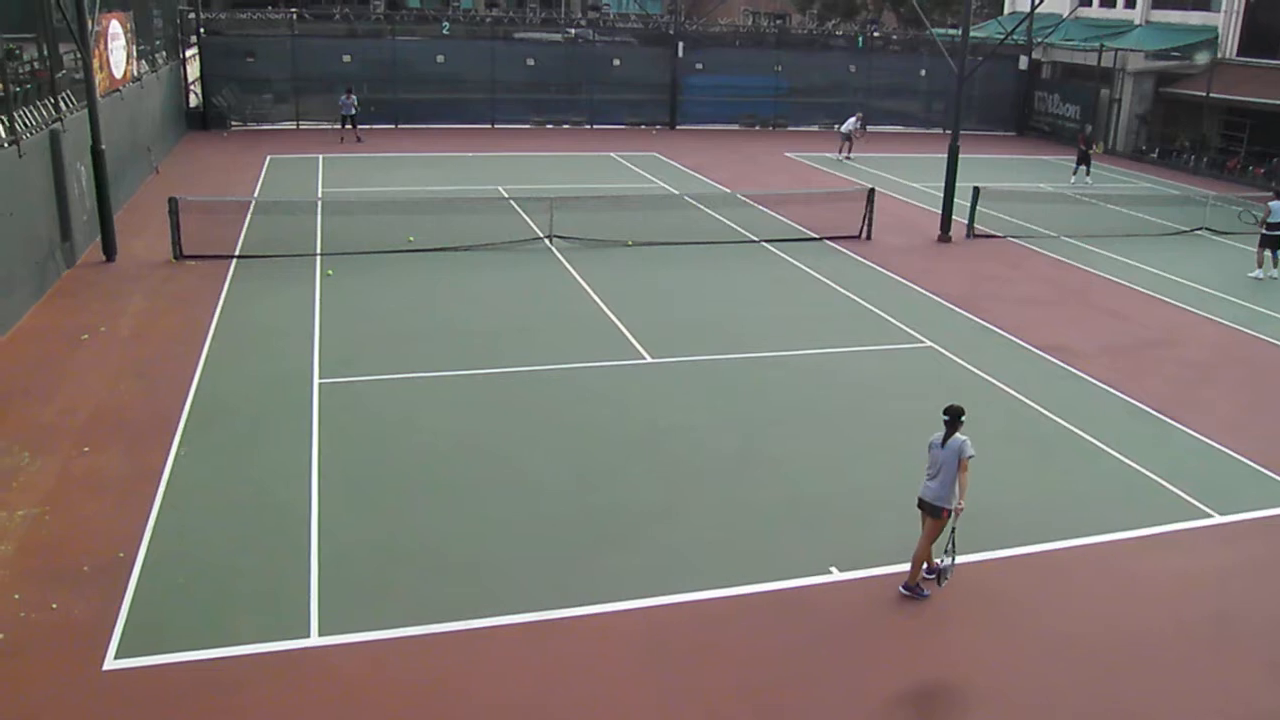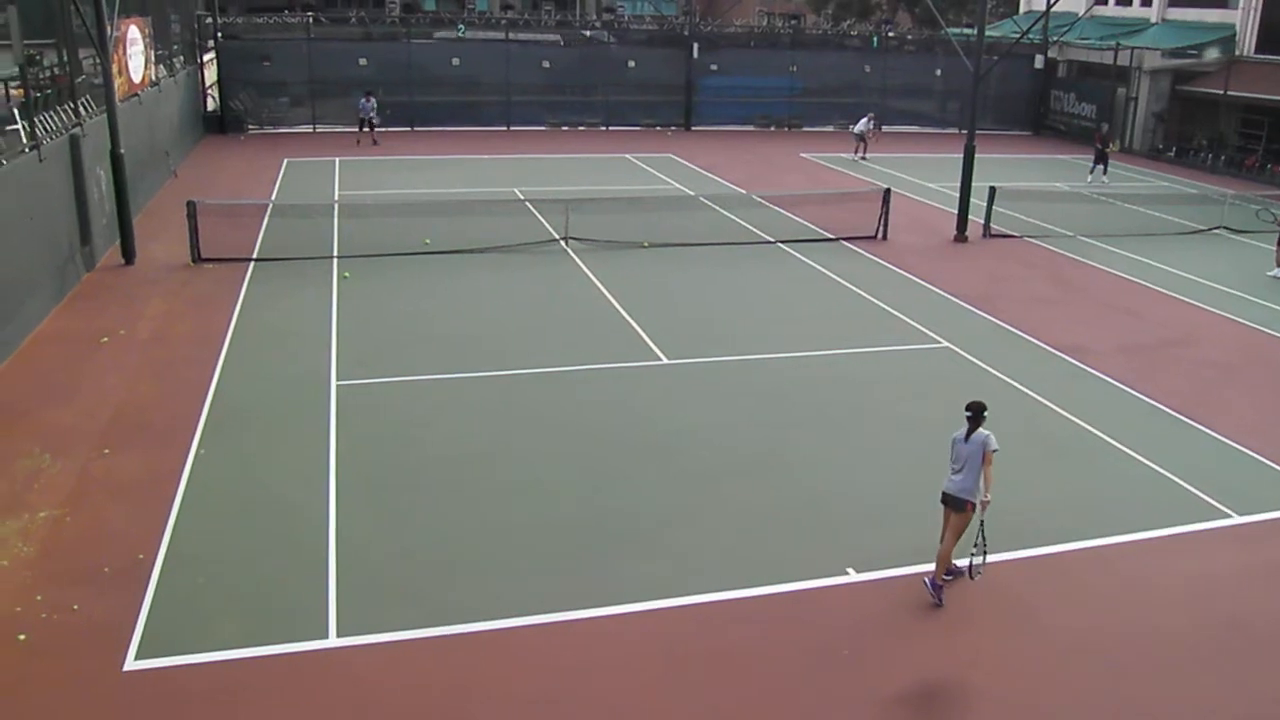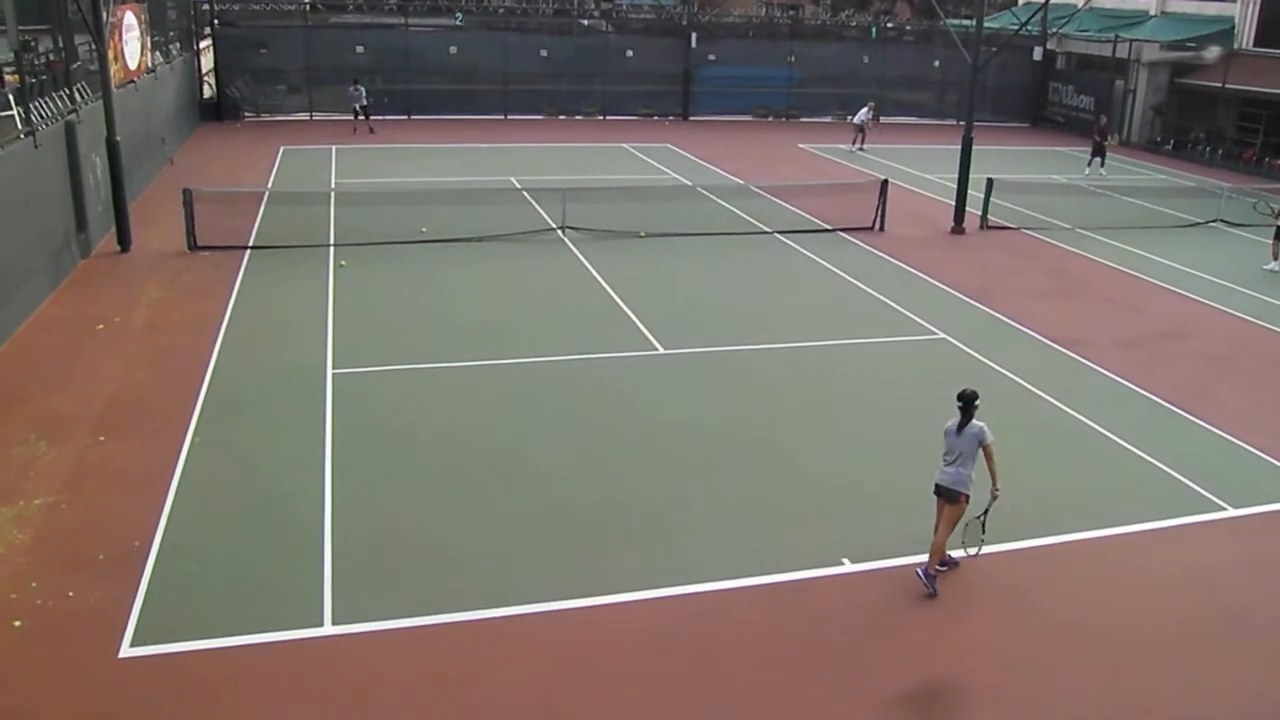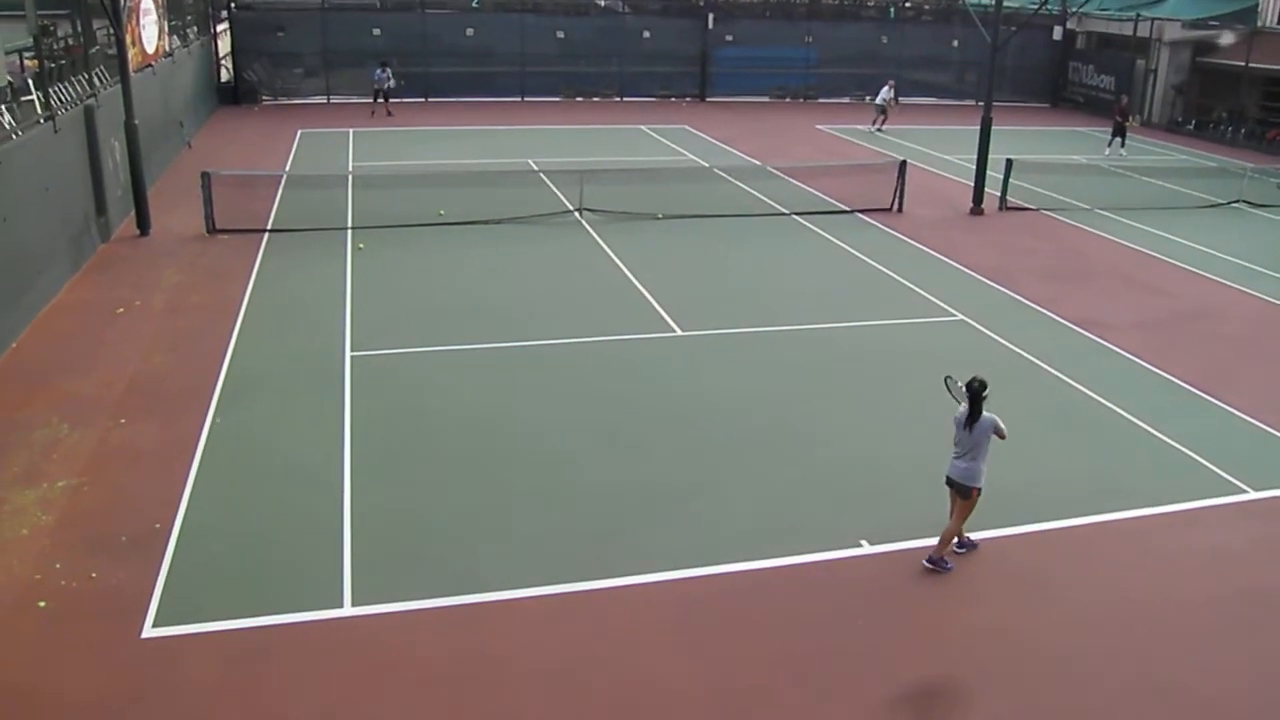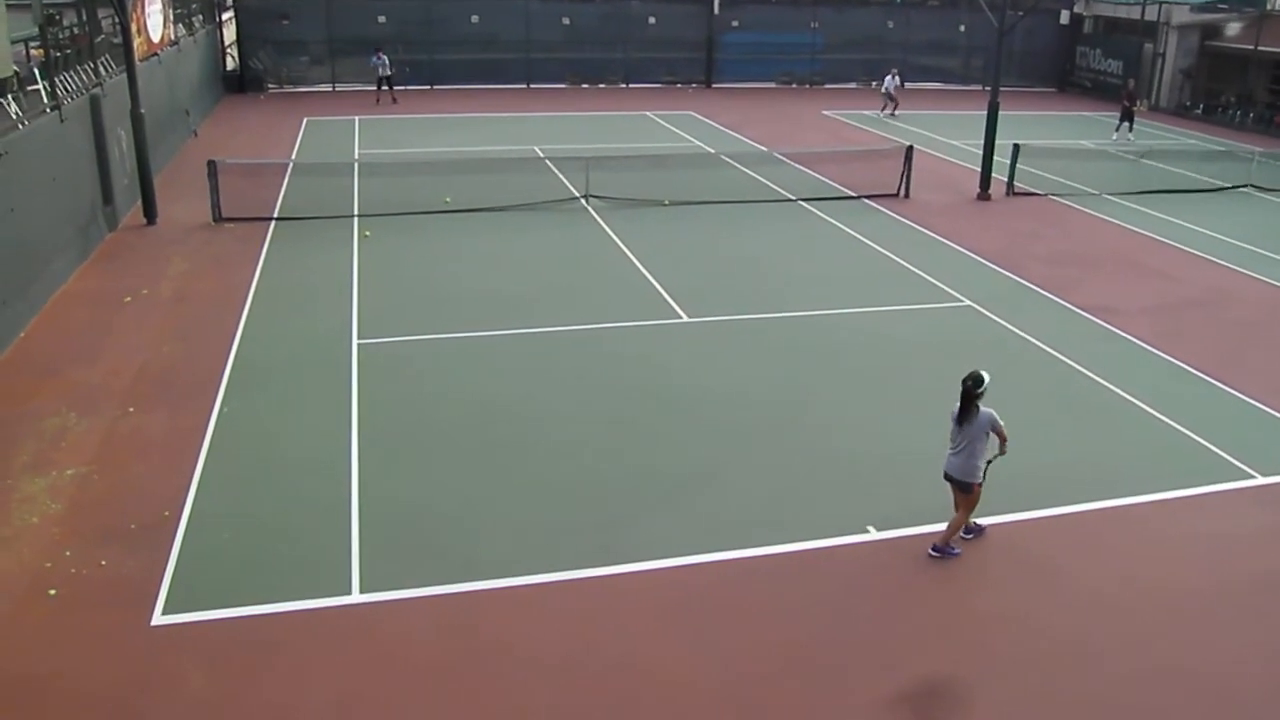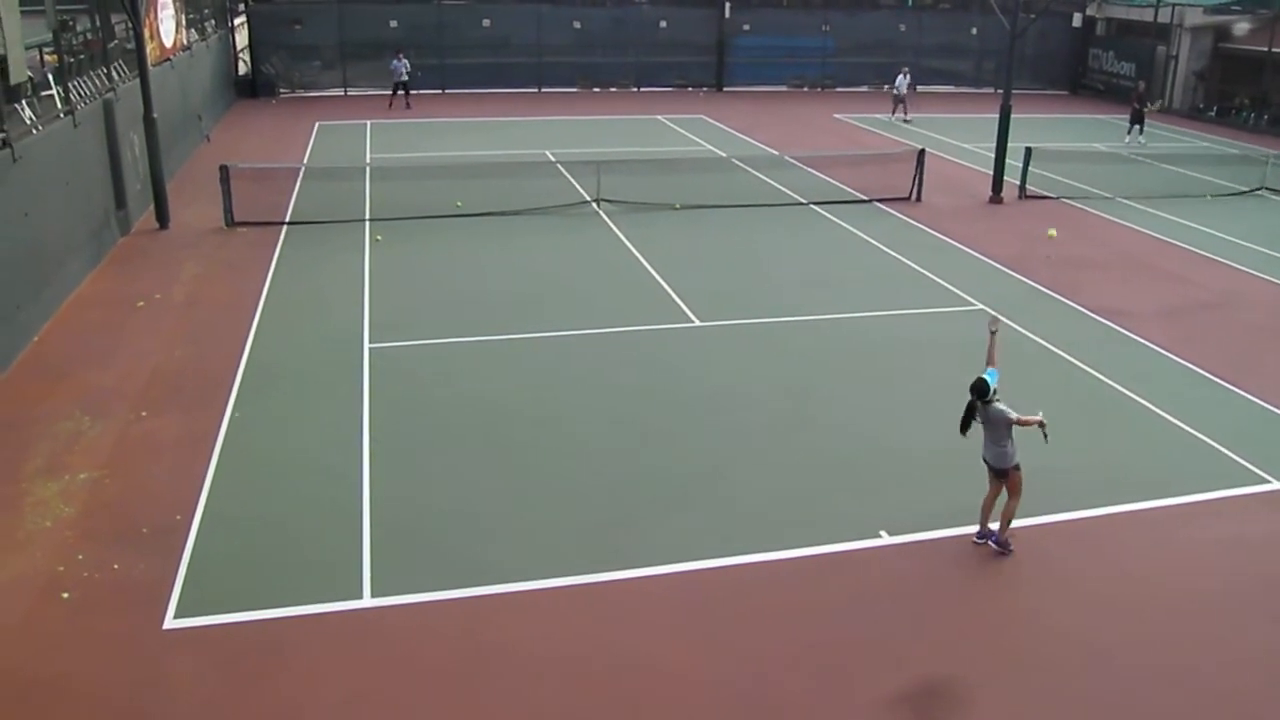
dt=0.7s
person 1, frame 1
left shoulder: (934, 439)
right shoulder: (963, 443)
right elbow: (963, 472)
right wrist: (961, 500)
left hip: (925, 494)
right hip: (942, 500)
left knee: (927, 537)
right knee: (926, 541)
left ankle: (931, 567)
right ankle: (910, 584)
person 1, frame 2
left shoulder: (957, 436)
right shoulder: (986, 437)
right elbow: (987, 465)
right wrist: (987, 492)
left hip: (949, 489)
right hip: (966, 495)
left knee: (947, 534)
right knee: (951, 537)
left ankle: (948, 568)
right ankle: (936, 580)
person 1, frame 3
left shoulder: (949, 426)
right shoulder: (980, 429)
right elbow: (989, 458)
right wrist: (995, 484)
left hip: (942, 480)
right hip: (959, 485)
left knee: (940, 525)
right knee: (945, 529)
left ankle: (942, 558)
right ankle: (929, 570)
person 1, frame 4
left shoulder: (960, 415)
right shoulder: (990, 420)
right elbow: (1003, 436)
left hip: (953, 472)
right hip: (971, 479)
left knee: (956, 513)
right knee: (958, 519)
left ankle: (962, 541)
right ankle: (935, 556)
person 1, frame 5
left shoulder: (957, 410)
right shoulder: (988, 416)
right elbow: (1003, 437)
right wrist: (1003, 447)
left hip: (950, 468)
right hip: (969, 473)
left knee: (960, 504)
right knee: (965, 511)
left ankle: (969, 527)
right ankle: (940, 545)
person 1, frame 6
left shoulder: (979, 401)
right shoulder: (999, 412)
left elbow: (990, 365)
right elbow: (1025, 421)
left wrist: (993, 335)
right wrist: (1039, 419)
left hip: (990, 456)
right hip: (1006, 461)
left knee: (993, 491)
right knee: (1014, 496)
left ankle: (983, 531)
right ankle: (1000, 538)
